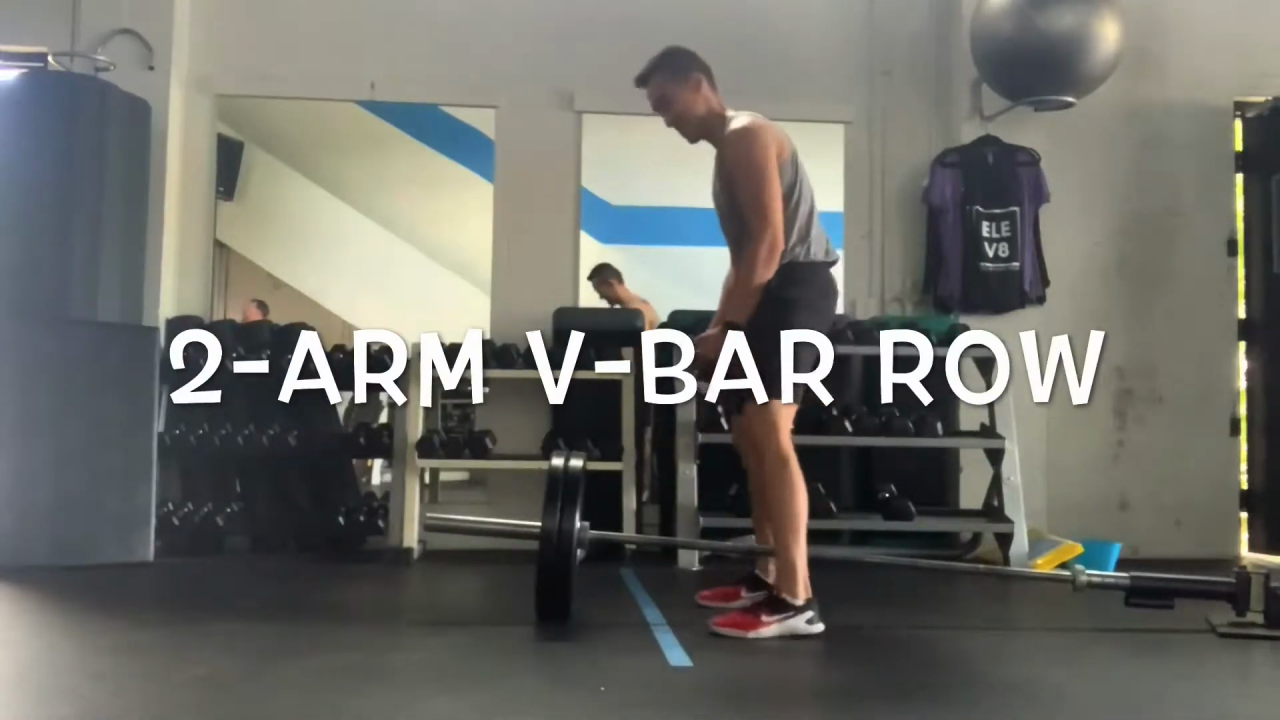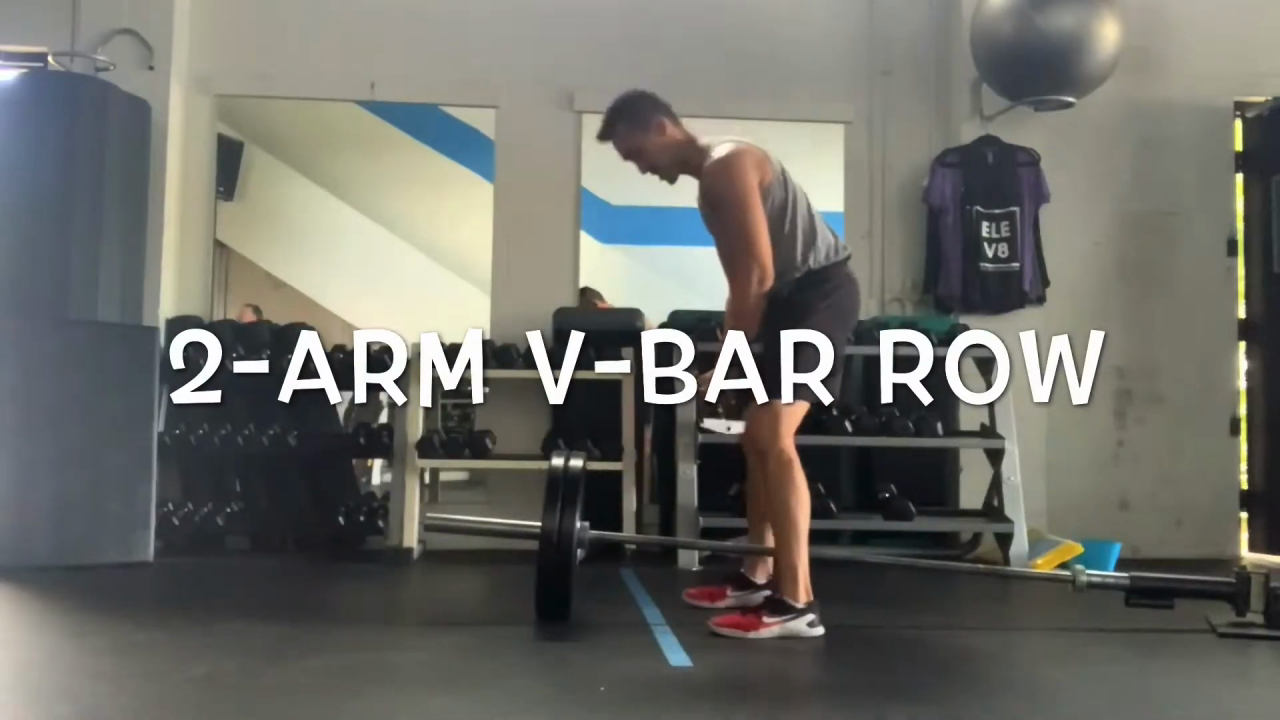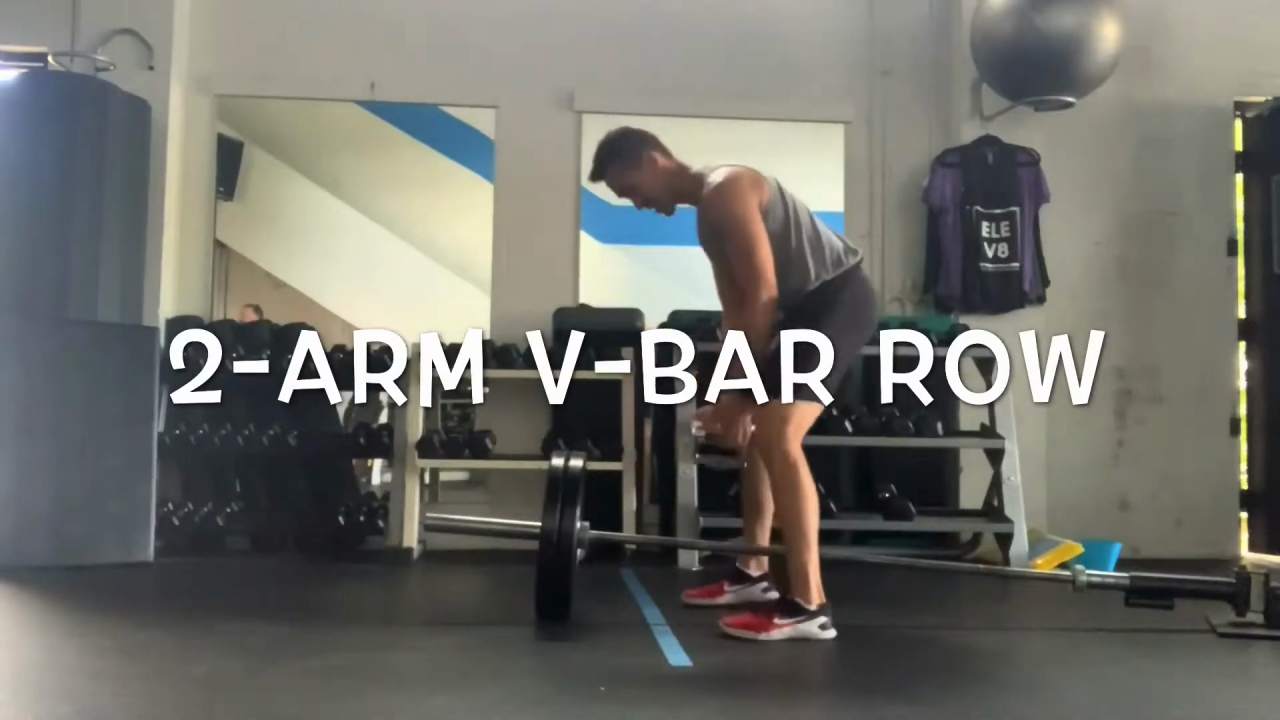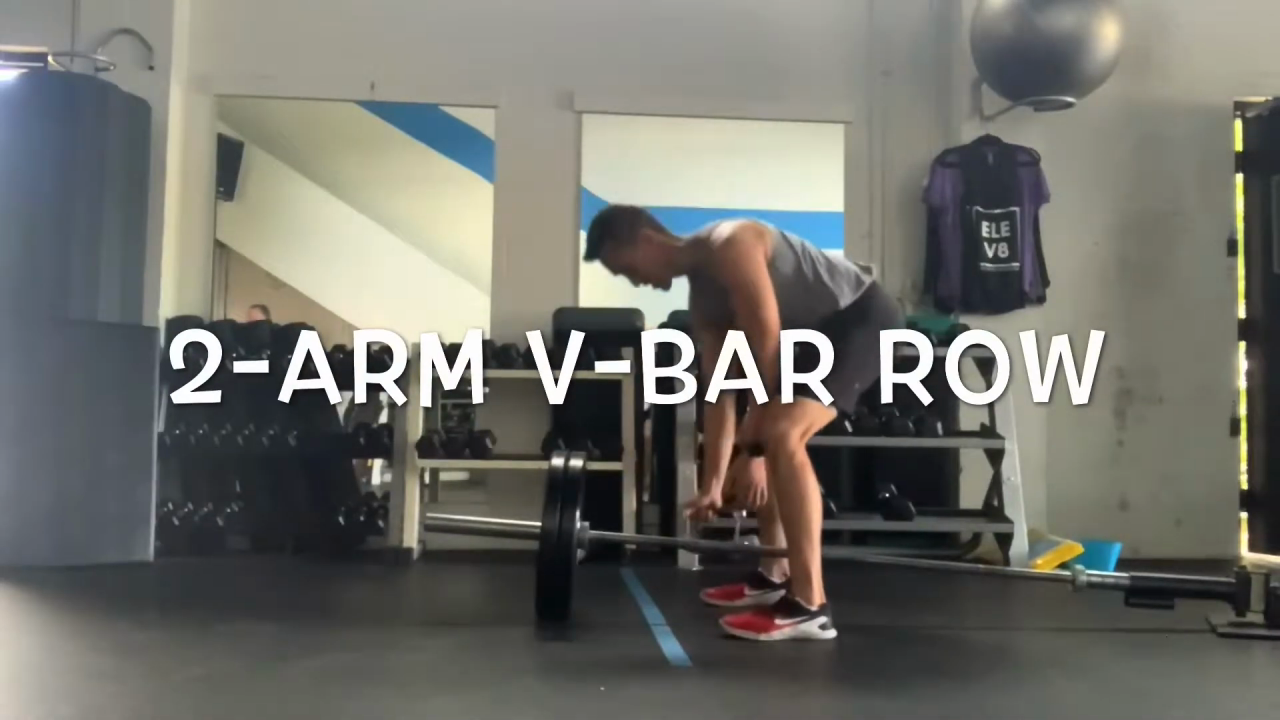
dt=0.3s
person 1, frame 1
left shoulder: (745, 136)
right shoulder: (728, 149)
left elbow: (770, 246)
left wrist: (724, 330)
right wrist: (720, 327)
left hip: (795, 290)
right hip: (775, 295)
left knee: (768, 436)
right knee: (754, 437)
left ankle: (794, 601)
right ankle: (767, 577)
person 1, frame 2
left shoulder: (728, 164)
right shoulder: (710, 182)
left elbow: (758, 273)
right elbow: (742, 282)
left hip: (819, 293)
right hip: (795, 298)
left knee: (771, 436)
right knee: (757, 436)
left ankle: (796, 602)
right ankle: (757, 575)
person 1, frame 3
left shoulder: (726, 189)
right shoulder: (706, 221)
left elbow: (762, 295)
right elbow: (737, 312)
left wrist: (741, 393)
right wrist: (727, 396)
left hip: (837, 298)
right hip: (805, 308)
left knee: (776, 433)
right knee: (754, 433)
left ankle: (808, 605)
right ankle: (753, 572)
person 1, frame 4
left shoulder: (728, 246)
right shoulder: (701, 296)
left elbow: (766, 344)
right elbow: (719, 390)
left wrist: (751, 450)
right wrist: (713, 483)
left hip: (861, 317)
right hip: (823, 327)
left knee: (780, 434)
right knee: (765, 433)
left ankle: (809, 605)
right ankle: (774, 574)
